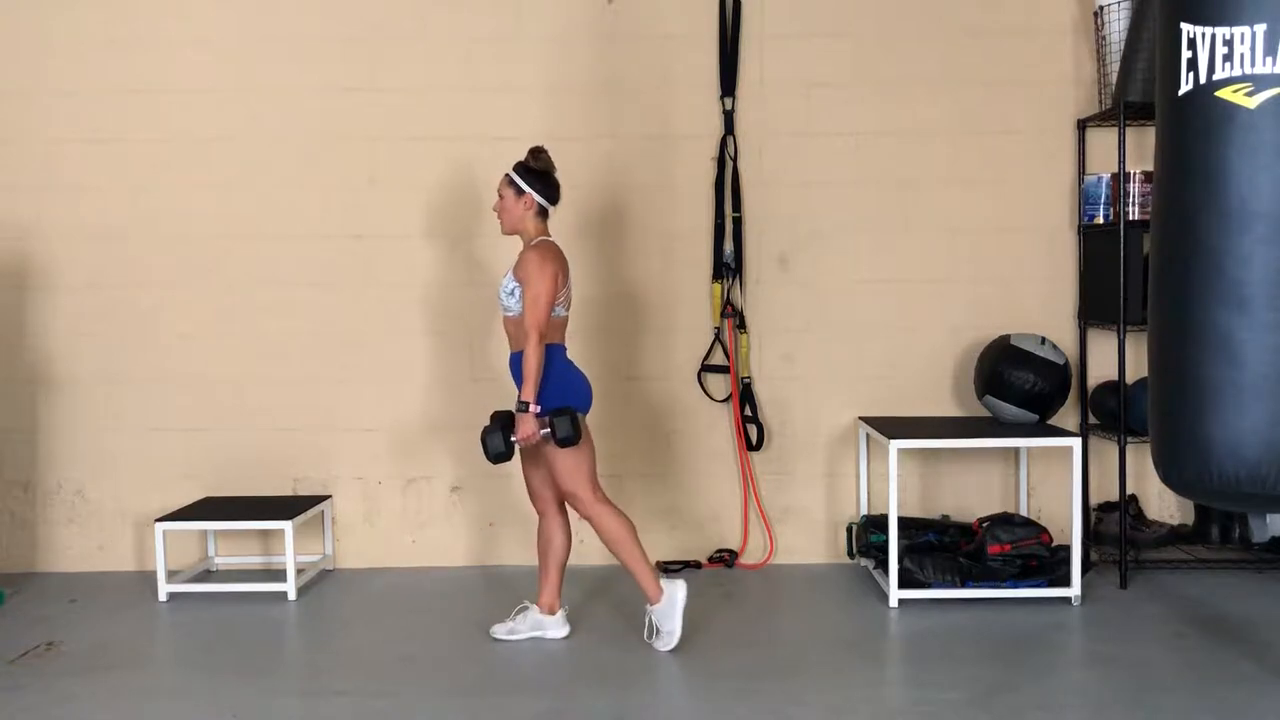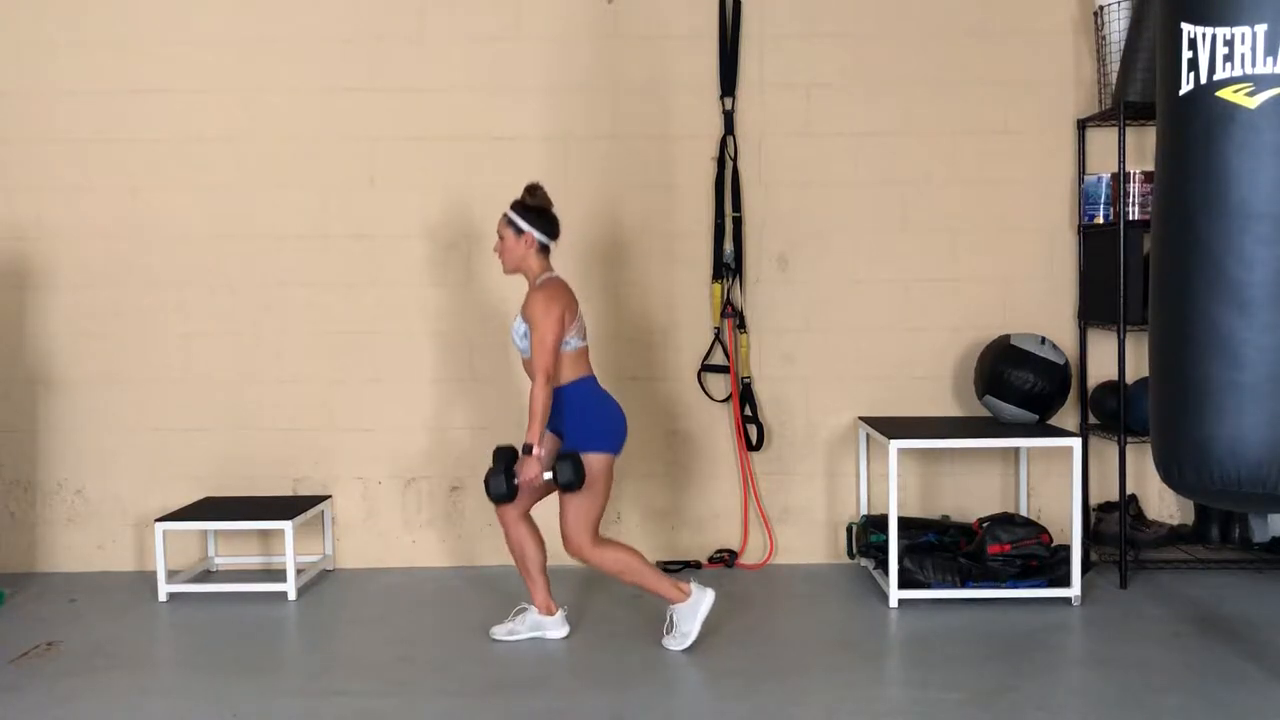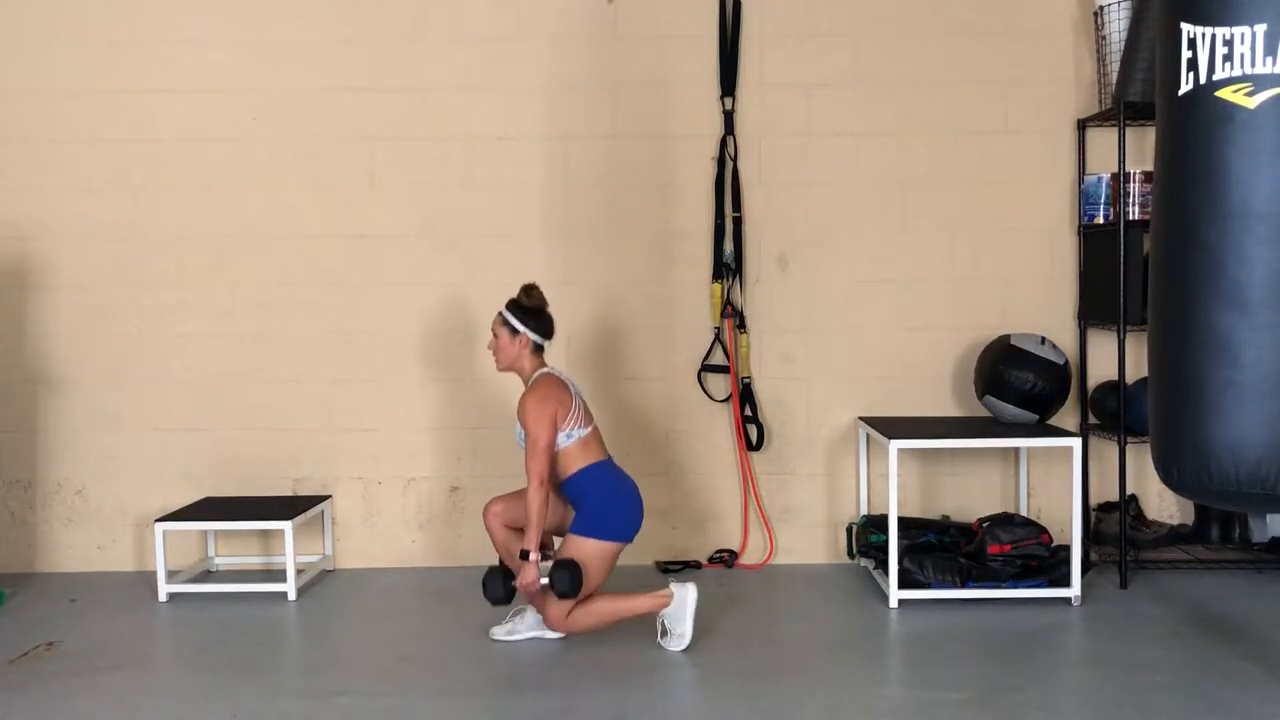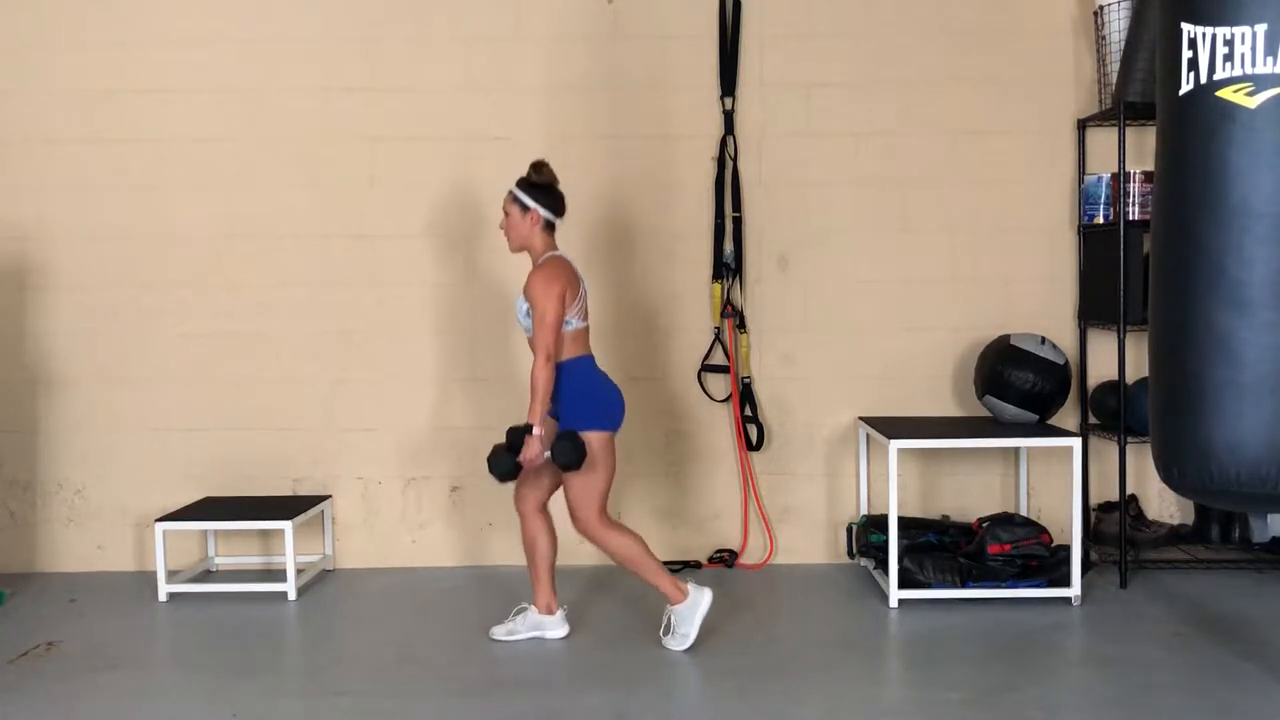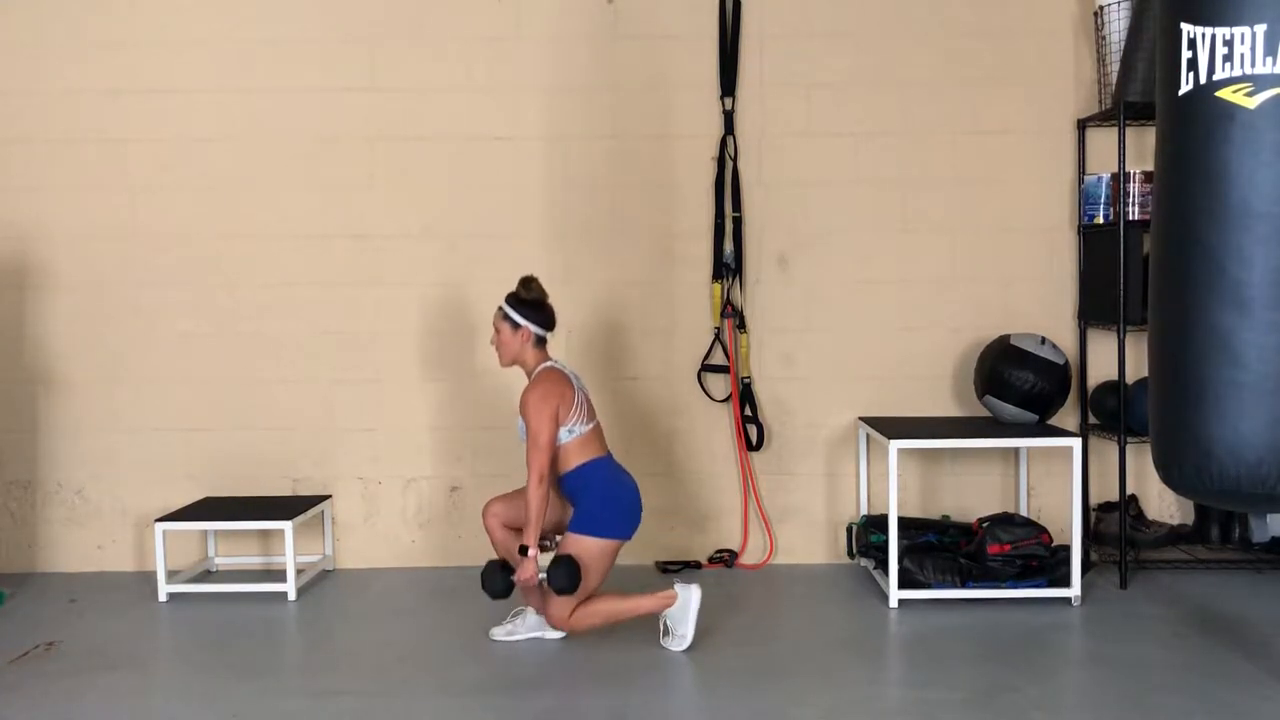
dt=1s
person 1, frame 1
left shoulder: (536, 256)
right shoulder: (542, 254)
left elbow: (534, 337)
left wrist: (527, 407)
right wrist: (531, 403)
left hip: (551, 386)
right hip: (547, 385)
left knee: (586, 499)
right knee: (547, 504)
left ankle: (660, 594)
right ankle: (548, 611)
person 1, frame 2
left shoulder: (544, 294)
right shoulder: (547, 290)
left elbow: (543, 377)
left wrist: (533, 449)
right wrist: (539, 443)
left hip: (587, 419)
right hip: (571, 418)
left knee: (581, 542)
right knee: (509, 505)
left ankle: (685, 597)
right ankle: (545, 613)
person 1, frame 3
left shoulder: (537, 398)
right shoulder: (550, 384)
left elbow: (538, 483)
right elbow: (553, 469)
left wrist: (530, 556)
right wrist: (541, 535)
left hip: (605, 506)
right hip: (593, 497)
left knee: (560, 617)
right knee: (496, 514)
left ankle: (670, 599)
right ankle: (538, 609)
person 1, frame 4
left shoulder: (545, 274)
right shoulder: (557, 268)
left elbow: (545, 357)
left wrist: (534, 429)
right wrist: (543, 423)
left hip: (582, 399)
right hip: (575, 398)
left knee: (591, 520)
right knee: (528, 499)
left ankle: (682, 597)
right ankle: (546, 612)
person 1, frame 5
left shoulder: (539, 392)
right shoulder: (556, 376)
left elbow: (538, 478)
left wrist: (529, 551)
right wrist: (537, 533)
left hip: (603, 502)
right hip: (595, 493)
left knee: (563, 616)
right knee: (495, 514)
left ankle: (673, 600)
right ankle: (538, 612)
